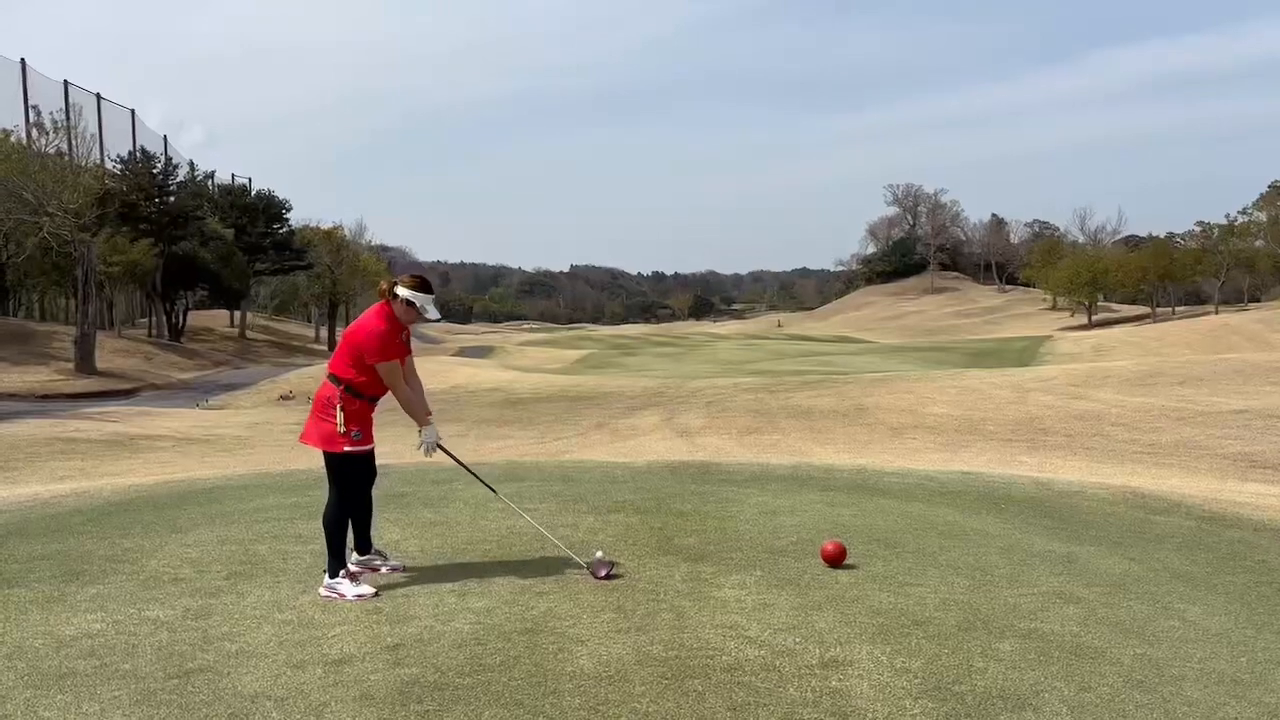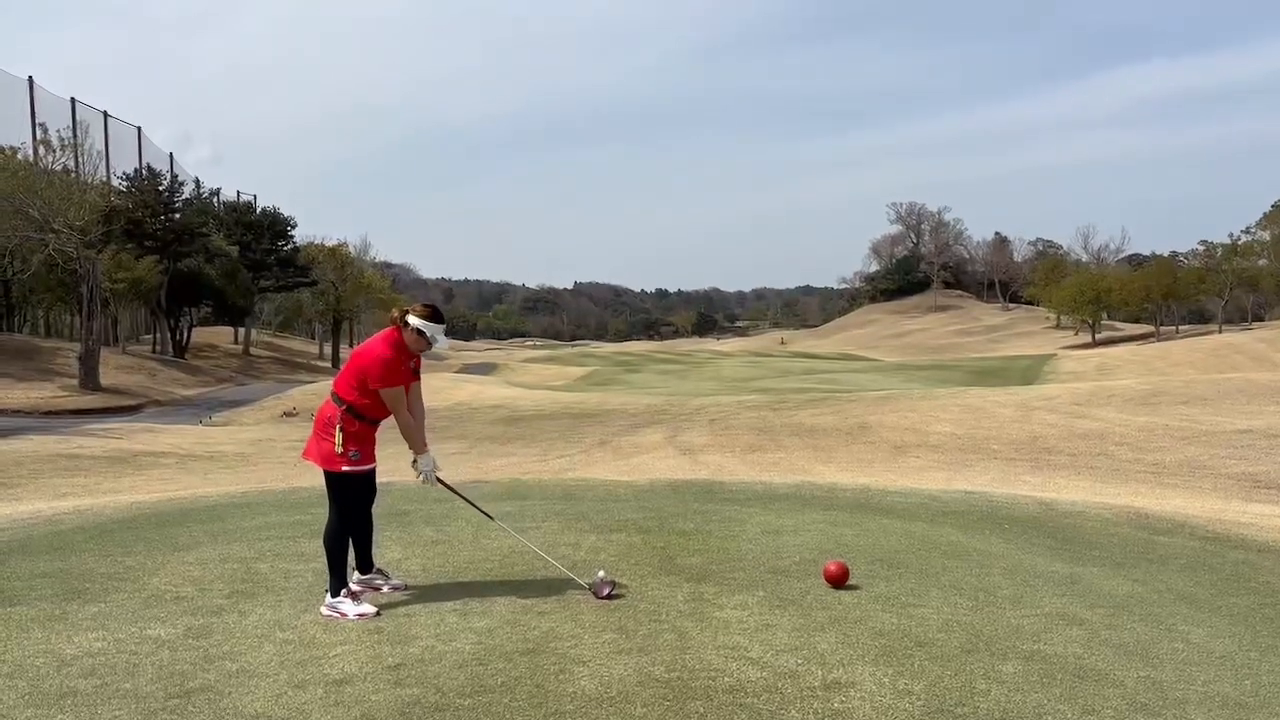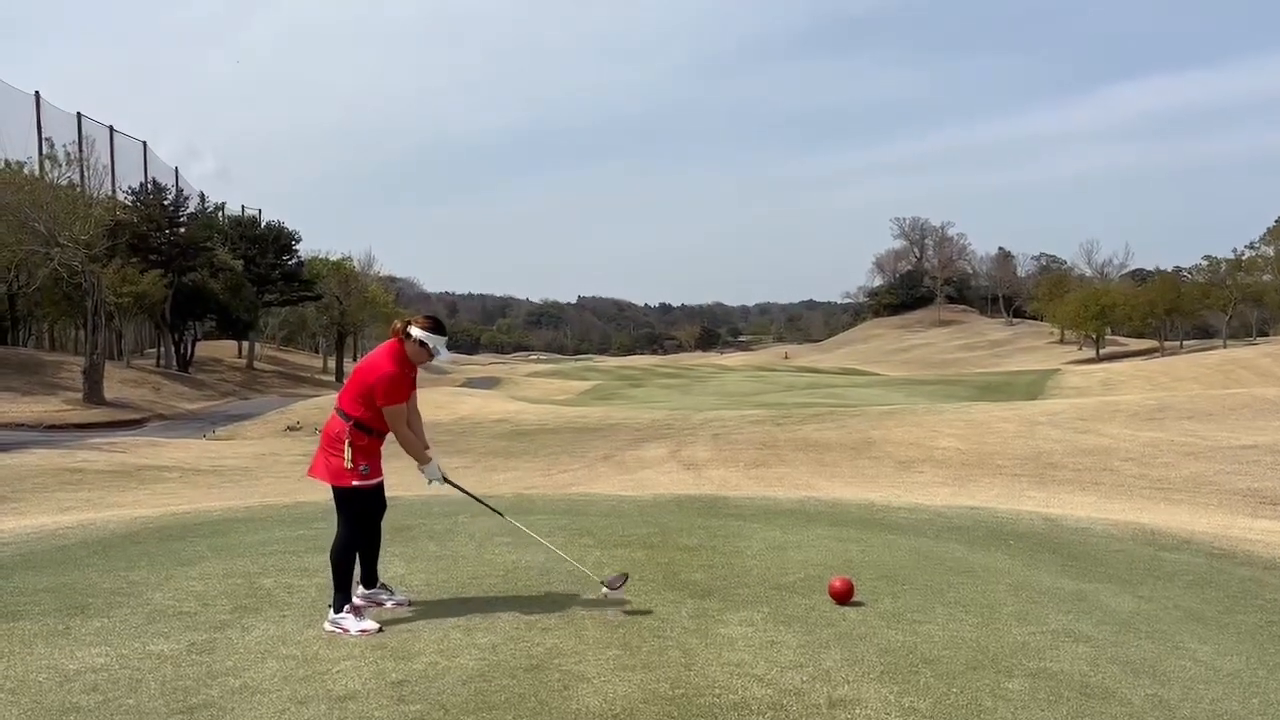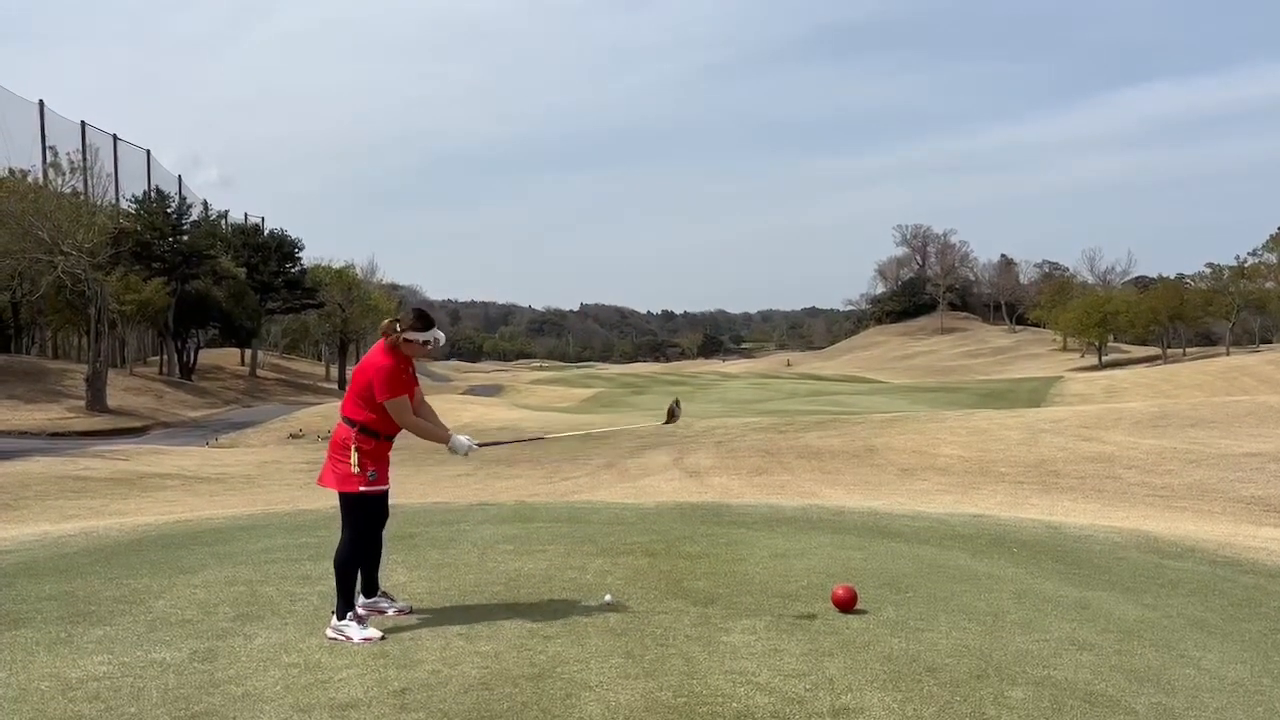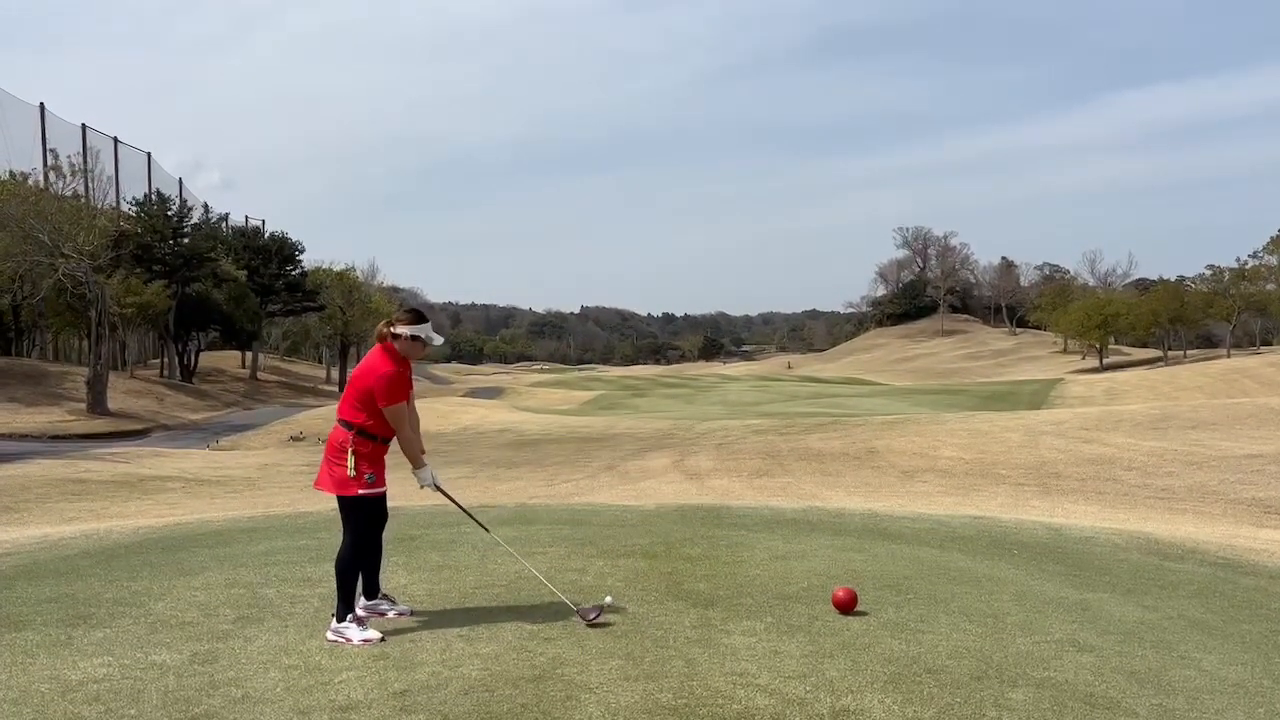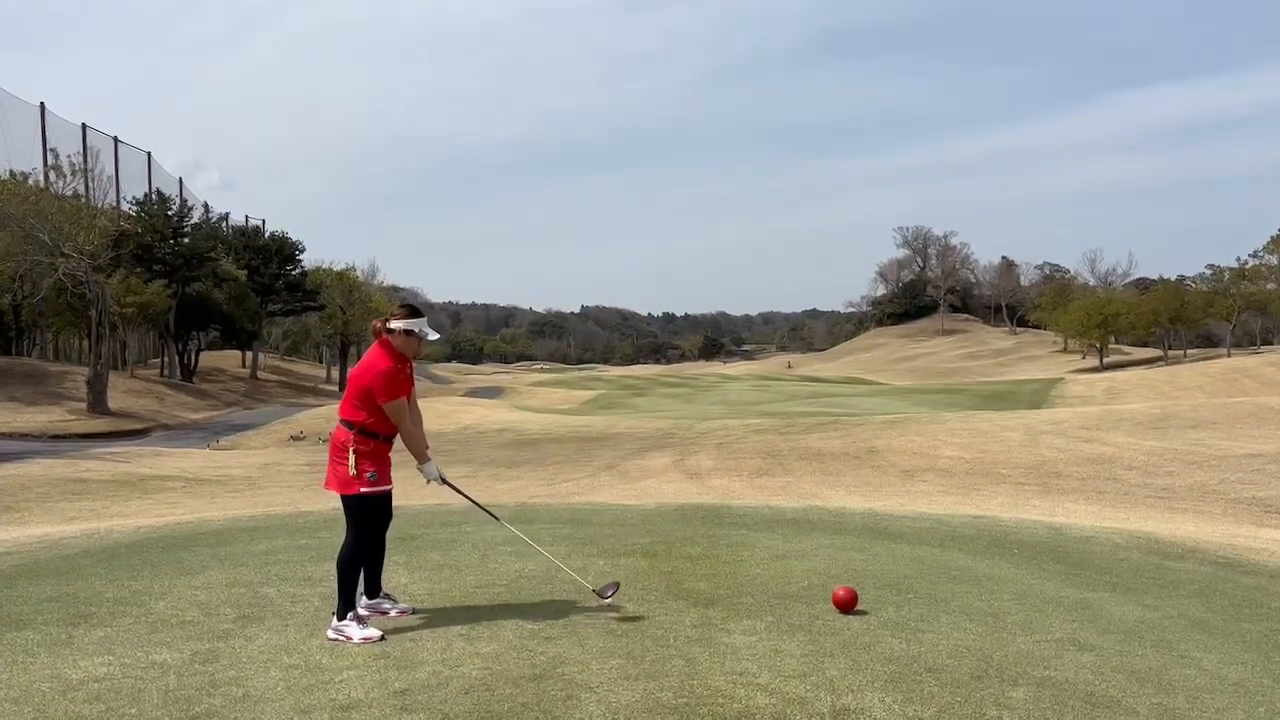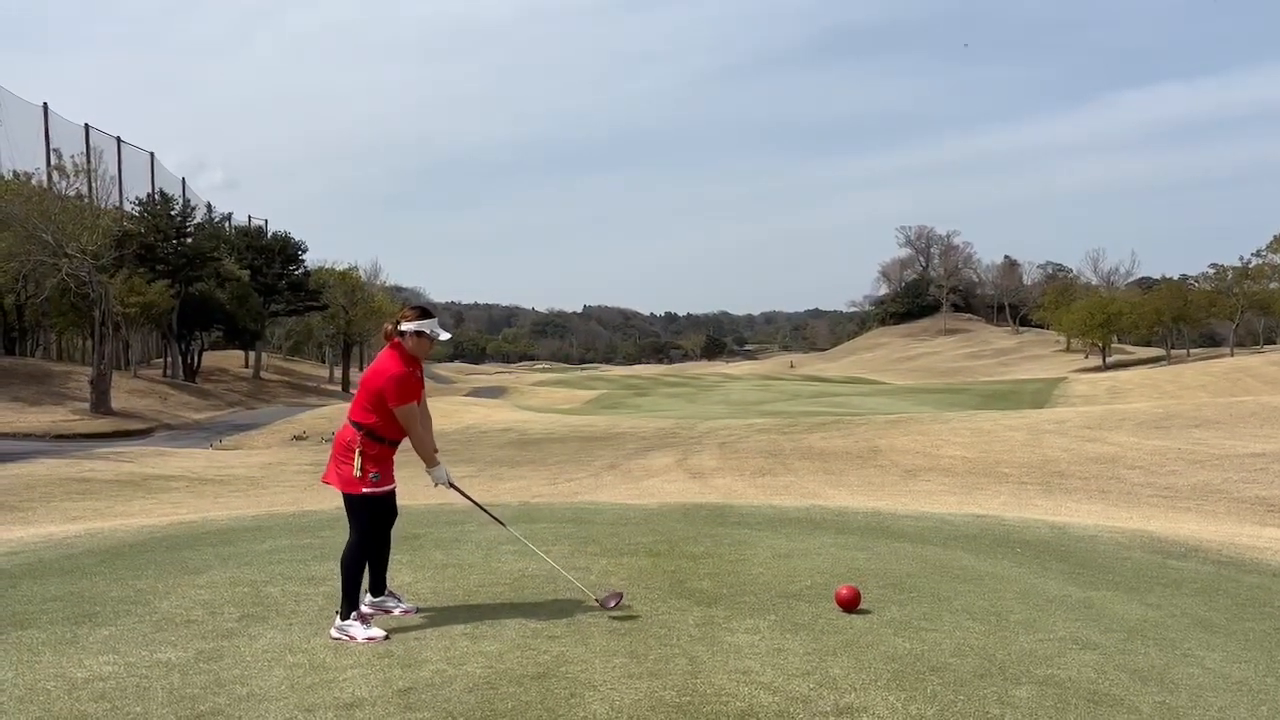
dt=0.7s
person 1, frame 1
left shoulder: (398, 325)
right shoulder: (376, 330)
left elbow: (411, 378)
right elbow: (398, 388)
left wrist: (428, 420)
right wrist: (425, 425)
left hip: (356, 410)
right hip: (339, 411)
left knee: (363, 482)
right knee: (343, 490)
left ankle: (363, 554)
right ankle: (335, 576)
person 1, frame 2
left shoulder: (409, 351)
right shoulder: (383, 355)
left elbow: (415, 405)
right elbow: (401, 414)
left wrist: (422, 450)
right wrist: (421, 454)
left hip: (360, 429)
right hip: (340, 430)
left knee: (363, 500)
right knee: (343, 509)
left ankle: (365, 572)
right ankle: (336, 595)
person 1, frame 3
left shoulder: (406, 359)
right shoulder: (388, 370)
left elbow: (412, 412)
right elbow: (400, 429)
left wrist: (426, 454)
right wrist: (426, 463)
left hip: (364, 443)
right hip: (347, 445)
left knee: (373, 515)
right knee: (352, 524)
left ankle: (369, 587)
right ankle: (339, 611)
person 1, frame 4
left shoulder: (401, 358)
right shoulder: (384, 366)
left elbow: (420, 405)
right elbow: (407, 421)
left wrist: (450, 435)
right wrist: (449, 441)
left hip: (373, 449)
right hip: (356, 451)
left knee: (375, 524)
right knee: (355, 532)
left ankle: (370, 596)
right ankle: (342, 618)
person 1, frame 5
left shoulder: (398, 359)
right shoulder: (385, 372)
left elbow: (411, 412)
right elbow: (402, 429)
left wrist: (422, 458)
right wrist: (420, 468)
left hip: (367, 452)
right hip: (353, 454)
left knee: (375, 525)
right knee: (356, 534)
left ankle: (370, 598)
right ankle: (342, 619)
person 1, frame 6
left shoulder: (399, 359)
right shoulder: (383, 368)
left elbow: (413, 411)
right elbow: (404, 424)
left wrist: (426, 455)
right wrist: (425, 462)
left hip: (372, 451)
right hip: (355, 454)
left knee: (379, 523)
right knee: (359, 532)
left ankle: (372, 597)
right ankle: (343, 618)
person 1, frame 7
left shoulder: (410, 361)
right shoulder: (394, 372)
left elbow: (423, 413)
right elbow: (413, 429)
left wrist: (435, 458)
right wrist: (434, 466)
left hip: (377, 453)
right hip: (359, 455)
left knee: (384, 521)
right knee: (363, 532)
left ankle: (377, 595)
right ankle: (347, 618)
